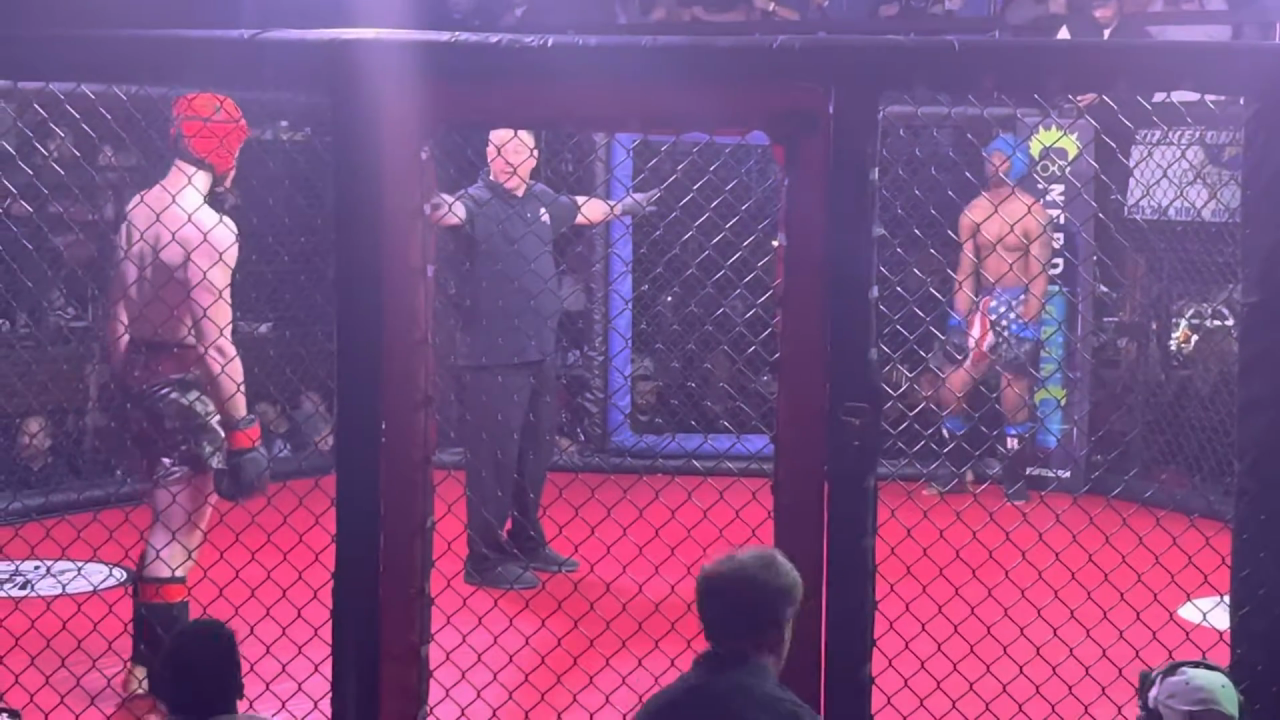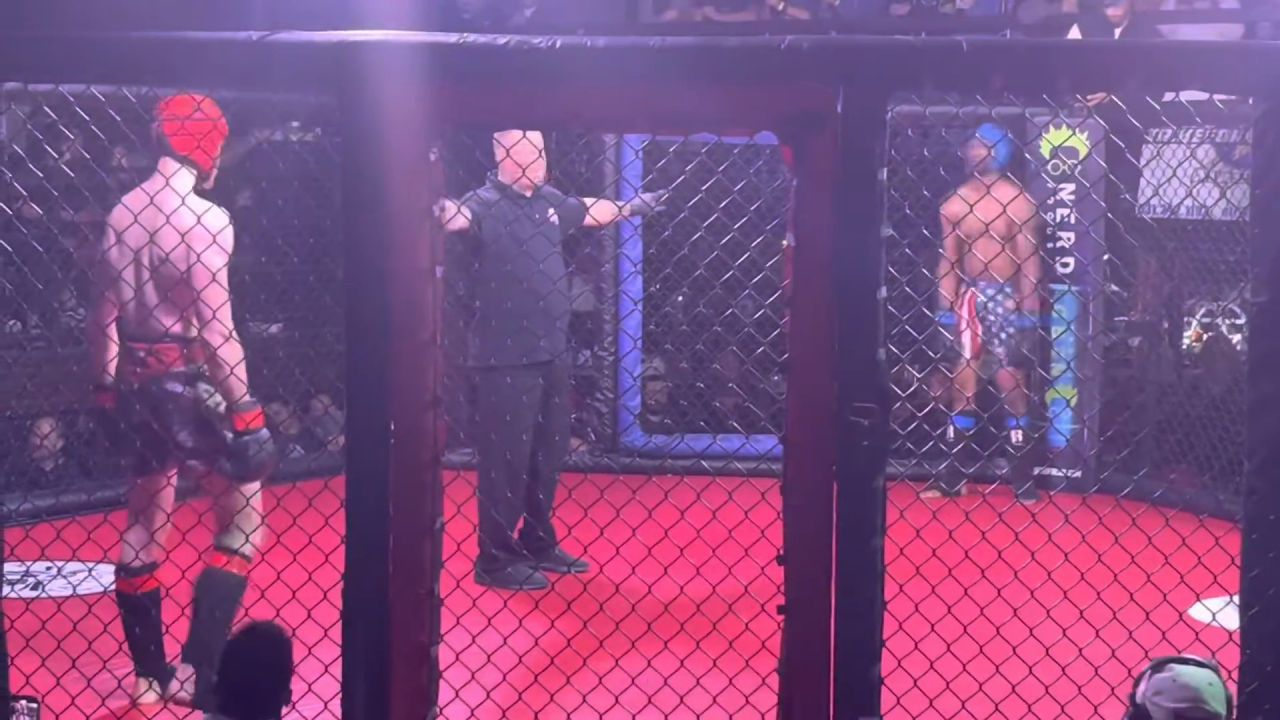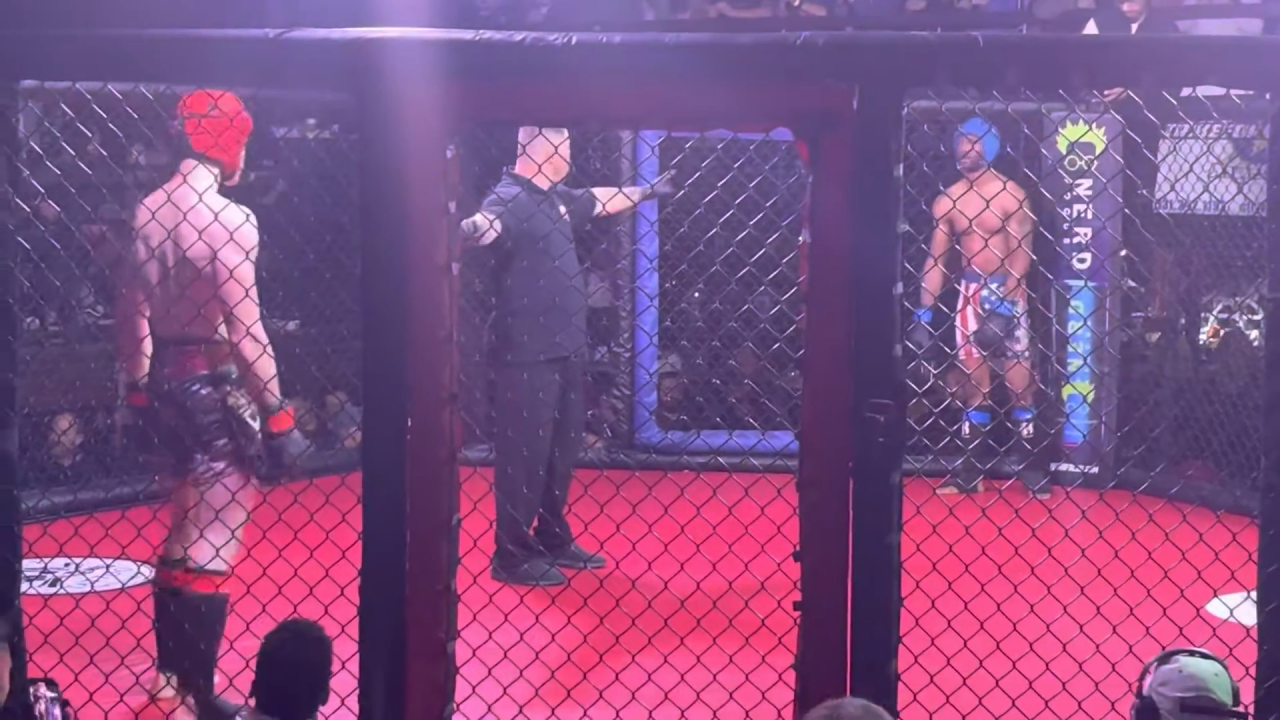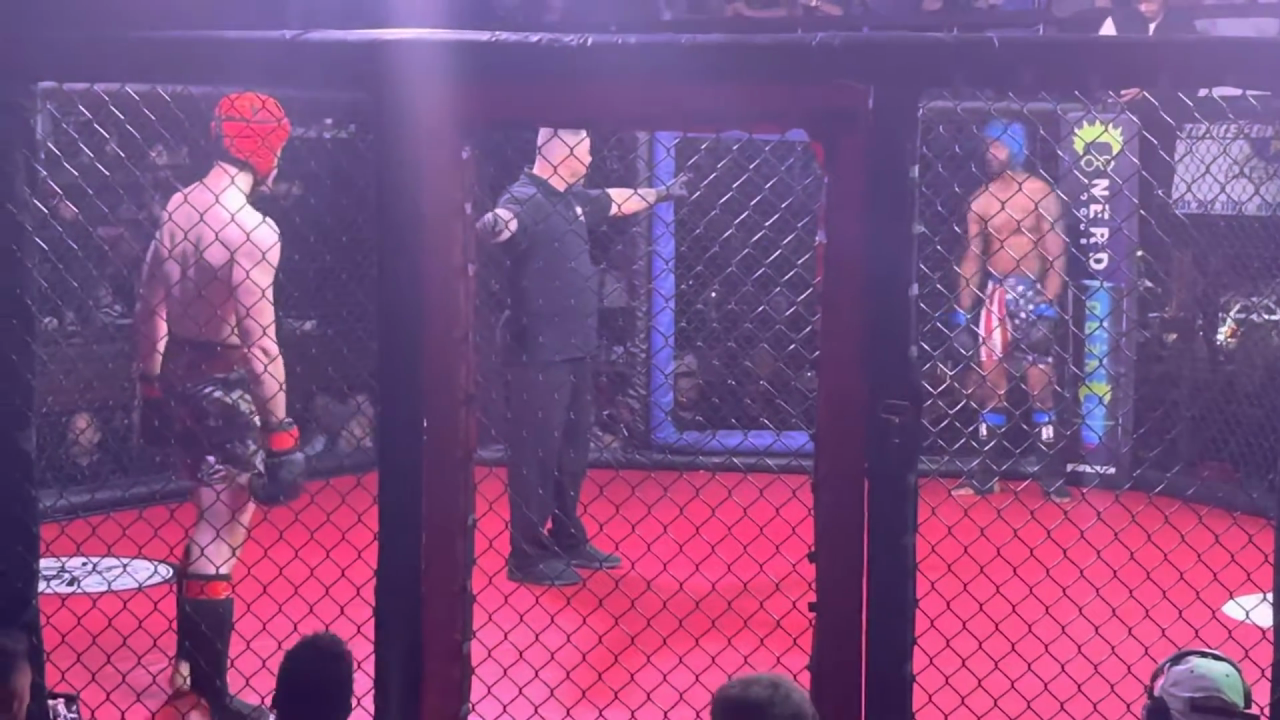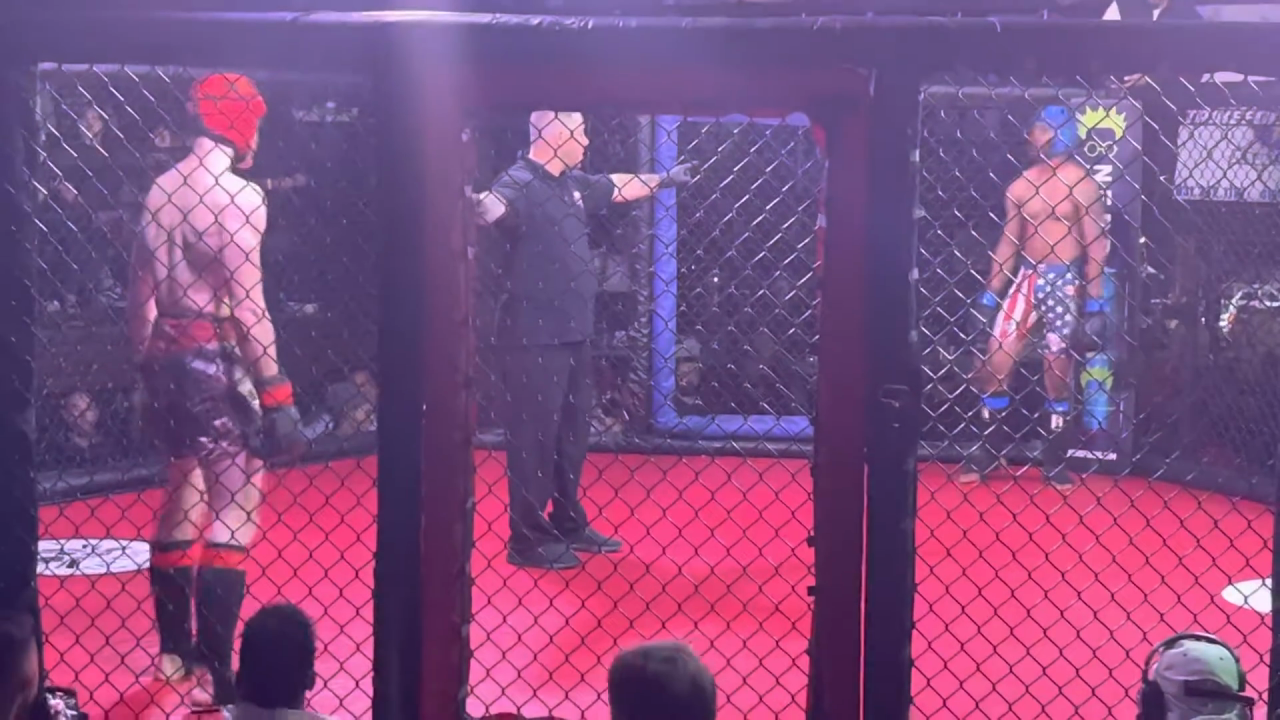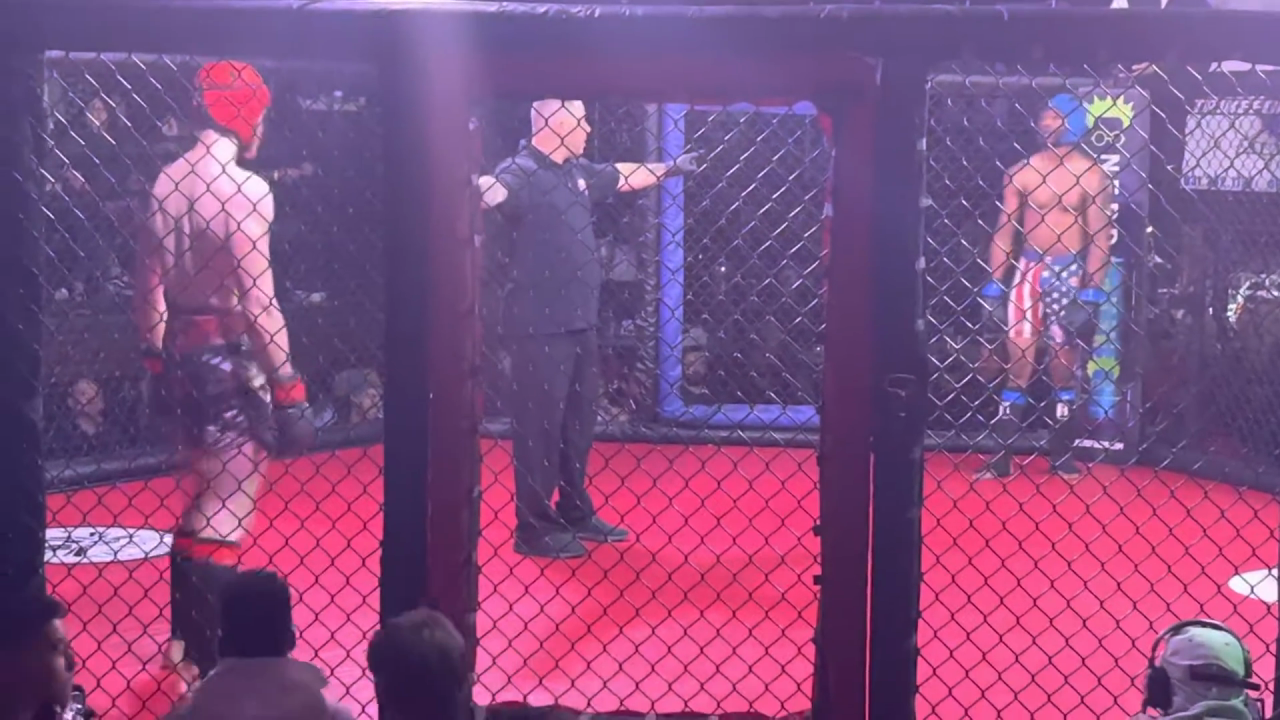
dt=0.5s
person 1, frame 1
left shoulder: (139, 207)
right shoulder: (211, 228)
left elbow: (118, 312)
right elbow: (215, 344)
right wrist: (243, 432)
left hip: (139, 378)
right hip: (182, 388)
left knee: (166, 531)
right knee: (175, 541)
left ankle: (145, 663)
person 1, frame 2
left shoulder: (121, 211)
right shoulder: (206, 219)
left elbow: (102, 318)
right elbow: (217, 333)
left wrist: (108, 395)
right wrist: (247, 416)
left hip: (133, 381)
right hip: (186, 381)
left knee: (143, 530)
right knee: (243, 520)
left ankle: (150, 676)
right ankle: (196, 669)
person 1, frame 3
left shoulder: (148, 210)
right shoulder: (229, 219)
left elbow: (131, 315)
right elbow: (246, 333)
left wrist: (139, 394)
right wrist: (278, 416)
left hip: (166, 380)
right hip: (214, 384)
left knee: (187, 527)
right knee: (216, 540)
left ankle: (173, 669)
person 1, frame 4
left shoulder: (177, 206)
right shoulder: (251, 228)
left elbow: (149, 307)
right elbow: (258, 345)
left wrist: (151, 384)
right wrist: (281, 436)
left hip: (179, 376)
right hip: (224, 384)
left knee: (211, 527)
right knee: (218, 542)
left ankle: (189, 660)
person 1, frame 5
left shoulder: (162, 188)
right shoulder: (239, 196)
left elbow: (141, 291)
right elbow: (248, 308)
right wrist: (276, 395)
left hip: (167, 356)
right hip: (213, 359)
left knee: (182, 502)
right knee: (235, 513)
left ankle: (175, 648)
right ankle: (214, 672)
person 1, frame 6
left shoulder: (168, 180)
right shoulder: (245, 190)
left elbow: (148, 283)
right elbow: (259, 305)
left wrist: (157, 357)
right wrist: (289, 390)
left hip: (183, 350)
right hip: (227, 353)
left knee: (207, 498)
right knee: (228, 511)
left ankle: (187, 636)
right ankle: (205, 661)
person 2, frame 1
left shoulder: (542, 199)
right shoulder: (478, 200)
left elbow: (580, 209)
right elbow: (453, 211)
left wrist: (622, 206)
right wrist: (436, 207)
left hip: (540, 352)
right hip: (494, 357)
left knee: (536, 452)
right knee: (495, 456)
left ankle: (527, 544)
right ankle: (485, 558)
person 2, frame 2
left shoulder: (549, 200)
right shoulder: (486, 203)
left elbow: (588, 211)
right elbow: (458, 217)
left wrist: (632, 207)
right wrist: (438, 211)
left hip: (552, 352)
right hip: (507, 357)
left knee: (549, 450)
right knee: (507, 457)
left ankle: (538, 543)
right ankle: (496, 558)
person 2, frame 3
left shoulder: (556, 197)
right shoulder: (507, 199)
left elbow: (599, 201)
right elbow: (486, 223)
left wrist: (644, 192)
right wrist: (471, 230)
left hip: (565, 348)
right hip: (526, 353)
left knee: (563, 448)
right knee: (525, 452)
left ankle: (553, 539)
right ankle: (513, 554)
person 2, frame 4
left shoulder: (573, 198)
right shoulder: (525, 198)
left elbow: (615, 201)
right elbow: (506, 219)
left wrist: (661, 193)
right wrist: (491, 226)
left hip: (575, 349)
right hip: (539, 354)
left knee: (572, 450)
right knee: (537, 453)
left ankle: (568, 540)
right ankle: (528, 555)
person 2, frame 5
left shoulder: (573, 183)
right shoulder: (519, 182)
left elbow: (618, 187)
right elbow: (495, 204)
left wrist: (664, 179)
right wrist: (480, 207)
left hip: (574, 333)
right hip: (535, 338)
left knee: (571, 435)
right knee: (535, 438)
left ankle: (568, 524)
right ankle: (528, 538)
person 2, frame 6
left shoulder: (578, 171)
right shoulder: (521, 171)
left elbow: (622, 176)
right elbow: (494, 191)
left wrist: (670, 168)
right wrist: (477, 190)
left hip: (580, 322)
right hip: (539, 327)
left knee: (578, 422)
right knee: (540, 427)
left ankle: (575, 513)
right ankle: (534, 528)
person 3, frame 1
left shoulder: (1032, 213)
right shoulder: (971, 213)
left elbow: (1039, 278)
right elbow: (965, 271)
left wrist: (1027, 332)
right wrist: (957, 323)
left hip: (1018, 309)
right hip: (983, 306)
left knee: (1014, 400)
right knee: (949, 390)
left ankle: (1015, 480)
right ankle: (957, 467)
person 3, frame 2
left shoulder: (1017, 200)
right shoulder: (952, 203)
left elbow: (1029, 264)
right elbow: (948, 262)
left wrist: (1029, 320)
right wrist: (945, 315)
left hip: (1006, 298)
right hip: (967, 297)
left knee: (1011, 389)
right knee: (962, 388)
left ankle: (1021, 476)
right ankle: (953, 475)
person 3, frame 3
left shoulder: (1013, 195)
right shoulder: (947, 200)
left elbow: (1022, 256)
right elbow: (936, 259)
left wrist: (1004, 307)
right wrist: (924, 313)
left hip: (1008, 293)
right hip: (969, 293)
left knee: (1020, 383)
right knee: (975, 384)
left ankle: (1032, 468)
right ankle: (970, 470)
person 3, frame 4
left shoulder: (1042, 195)
right shoulder: (980, 201)
left elbow: (1056, 256)
right elbow: (971, 260)
left wrist: (1047, 311)
right wrist: (962, 315)
left hip: (1033, 293)
right hip: (995, 293)
left knee: (1041, 383)
right knee: (990, 383)
left ankle: (1051, 473)
right ankle: (985, 473)
person 3, frame 5
left shoulder: (1082, 184)
right shoulder: (1019, 186)
left elbow: (1096, 248)
left wrist: (1096, 307)
right wrist: (989, 298)
left hip: (1064, 283)
right hip: (1025, 279)
left knee: (1058, 373)
right knee: (994, 363)
left ankle: (1054, 462)
right ankle: (988, 454)
person 3, frame 6
left shoulder: (1090, 174)
right shoulder: (1019, 173)
left elbow: (1099, 239)
right elbow: (1004, 232)
left wrist: (1089, 295)
right wrist: (992, 287)
left hip: (1067, 273)
right hip: (1027, 270)
left knee: (1064, 363)
right knee: (1017, 361)
left ankle: (1062, 453)
right ankle: (1002, 456)
